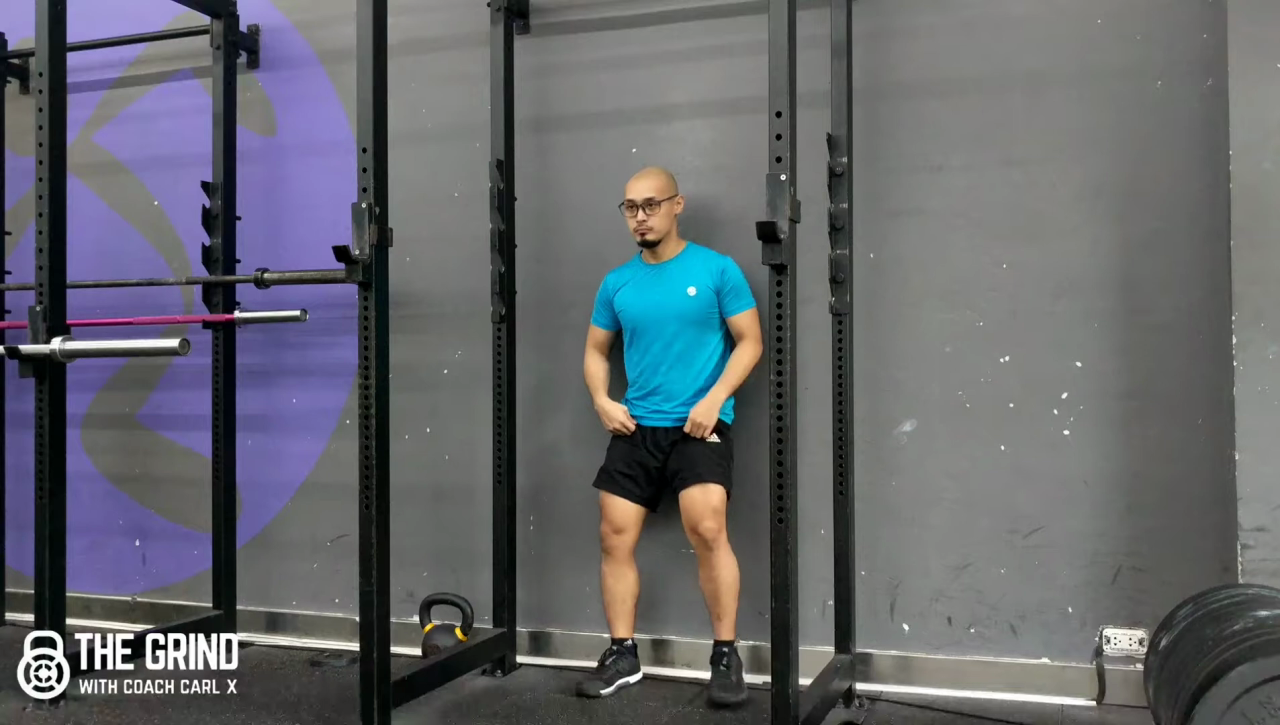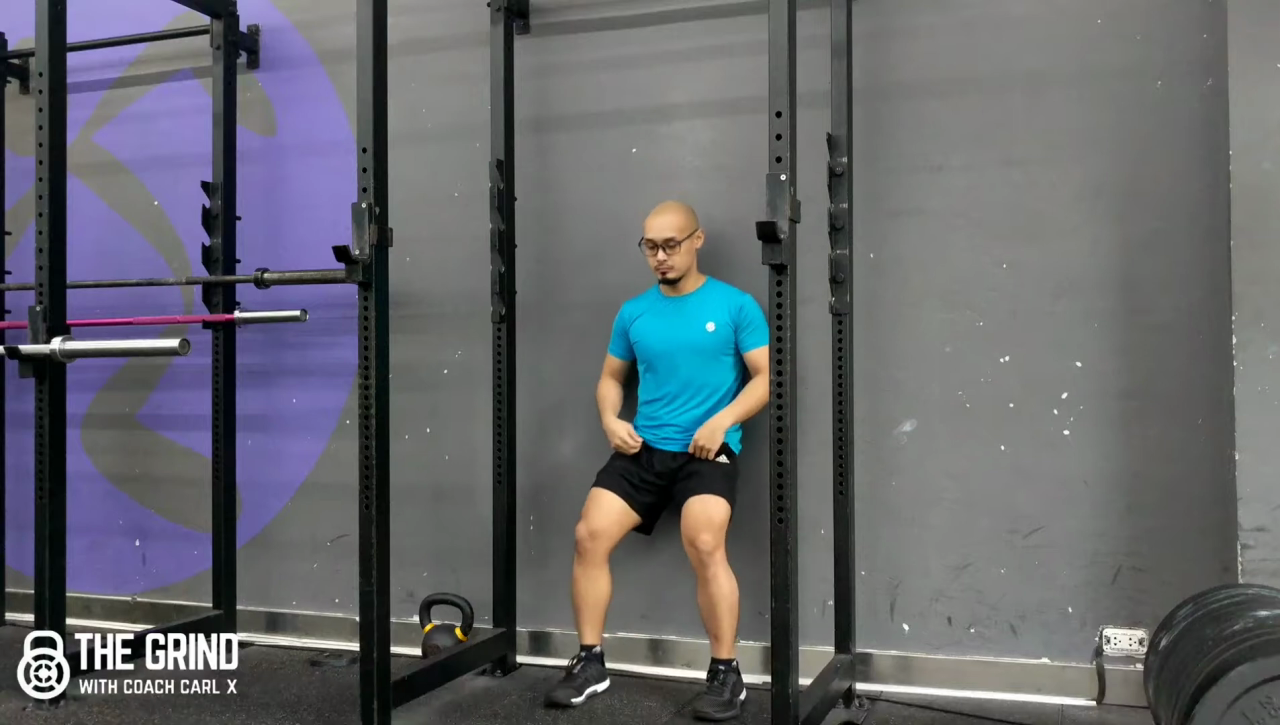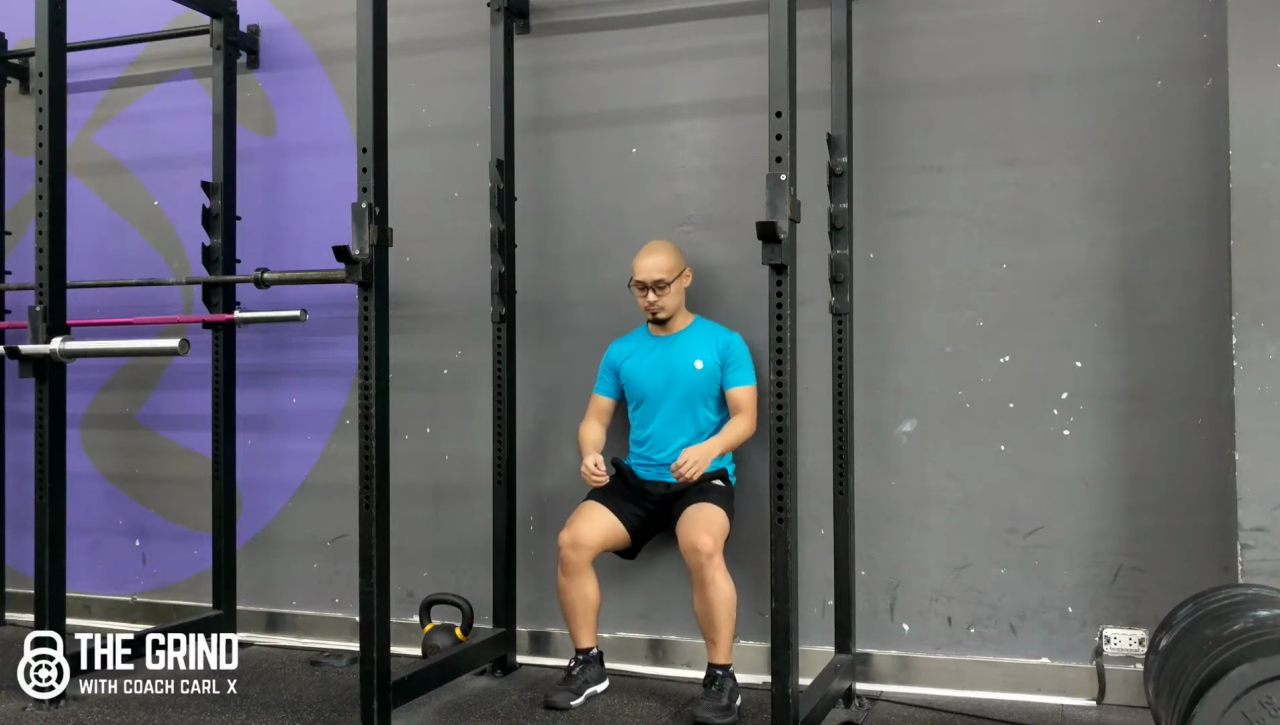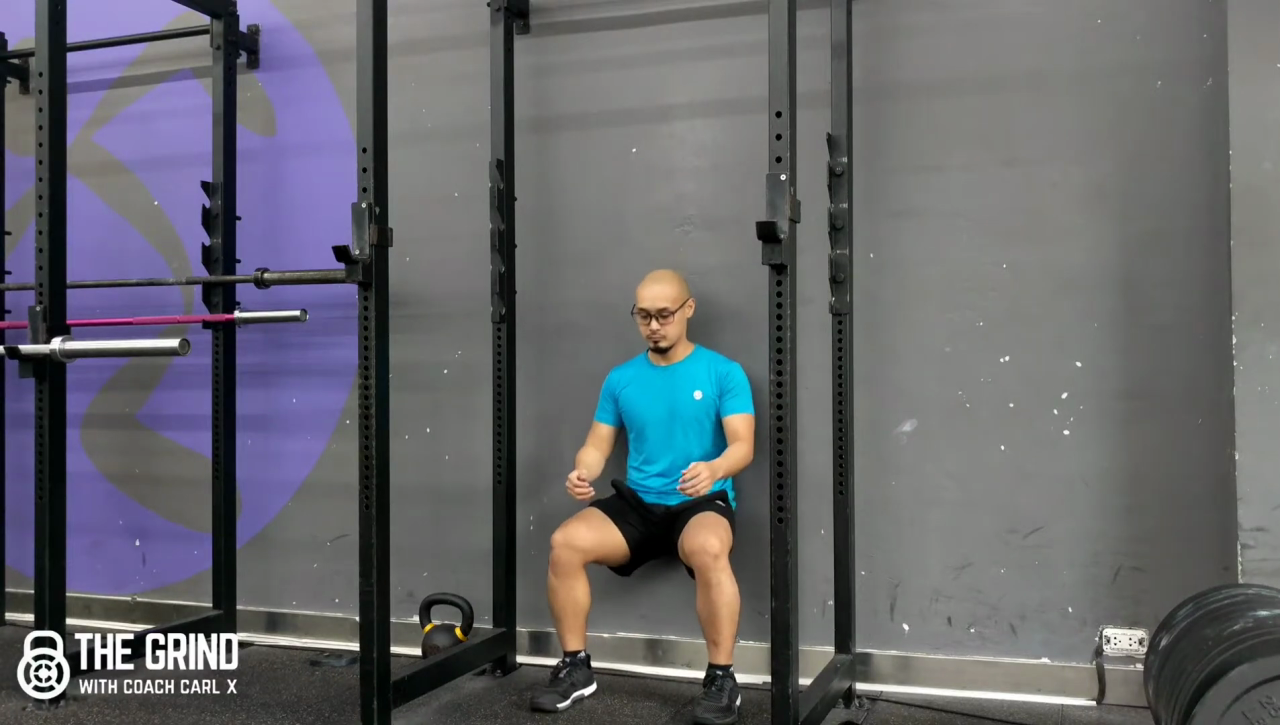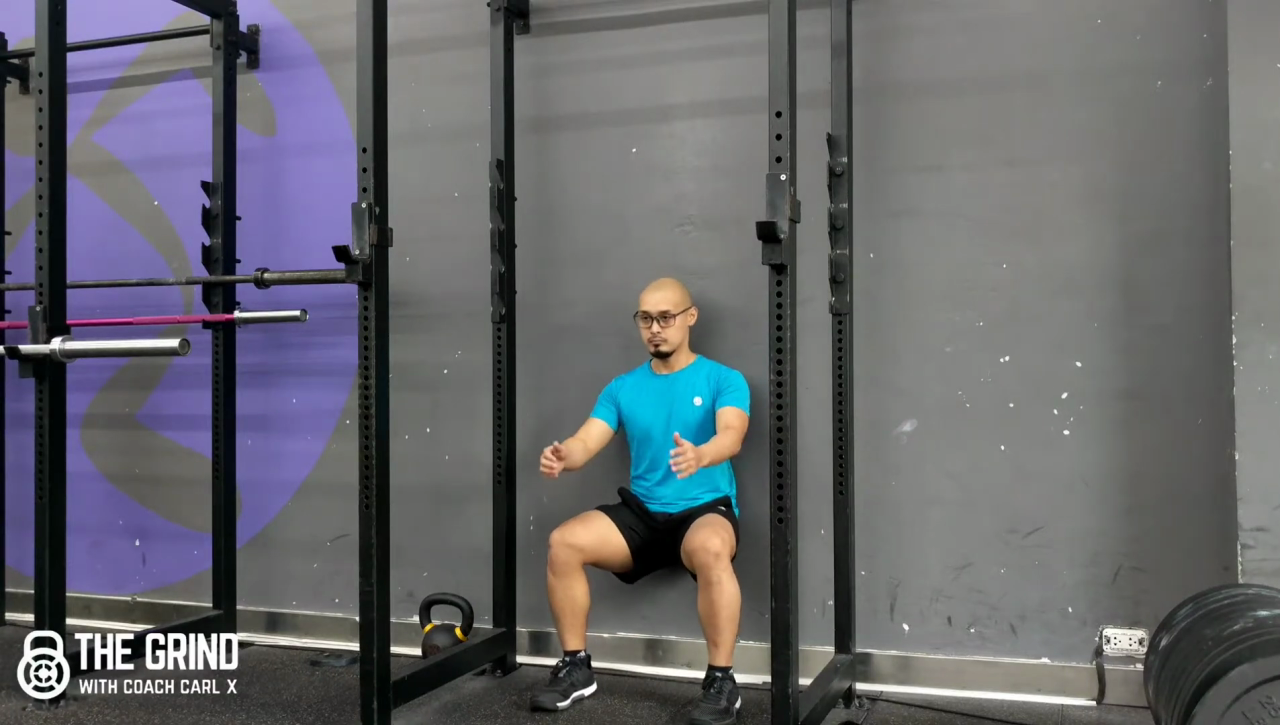
dt=0.4s
person 1, frame 1
left shoulder: (717, 270)
right shoulder: (616, 282)
left elbow: (750, 342)
right elbow: (595, 350)
left wrist: (714, 399)
right wrist: (601, 400)
left hip: (699, 425)
right hip: (636, 428)
left knee: (706, 532)
right knee: (615, 538)
left ankle: (725, 654)
right ankle: (622, 654)
person 1, frame 2
left shoulder: (736, 305)
right shoulder: (633, 313)
left elbow: (765, 377)
right elbow: (610, 377)
left wrist: (722, 420)
right wrist: (611, 419)
left hip: (706, 450)
right hip: (643, 448)
left knee: (704, 546)
right knee: (590, 535)
left ankle: (726, 672)
right ankle: (590, 660)
person 1, frame 3
left shoulder: (724, 343)
right shoulder: (621, 351)
left elbow: (745, 416)
right elbow: (595, 419)
left wrist: (709, 449)
right wrist: (591, 454)
left hip: (702, 478)
right hip: (636, 479)
left knee: (702, 547)
right knee: (572, 541)
left ankle: (721, 677)
right ankle: (588, 664)
person 1, frame 4
left shoulder: (723, 372)
right shoulder: (621, 379)
left elbow: (743, 445)
right elbow: (597, 446)
left wrist: (714, 469)
right wrist: (583, 473)
left hip: (700, 502)
right hip: (636, 502)
left knee: (708, 550)
right knee: (565, 542)
left ankle: (721, 679)
right ankle: (575, 666)
person 1, frame 5
left shoulder: (723, 380)
right shoulder: (623, 388)
left elbow: (731, 435)
right elbow: (587, 441)
left wrist: (700, 456)
right wrist: (563, 456)
left hip: (704, 510)
right hip: (641, 512)
left knee: (709, 549)
right knee: (563, 542)
left ankle: (721, 681)
right ankle: (575, 667)
